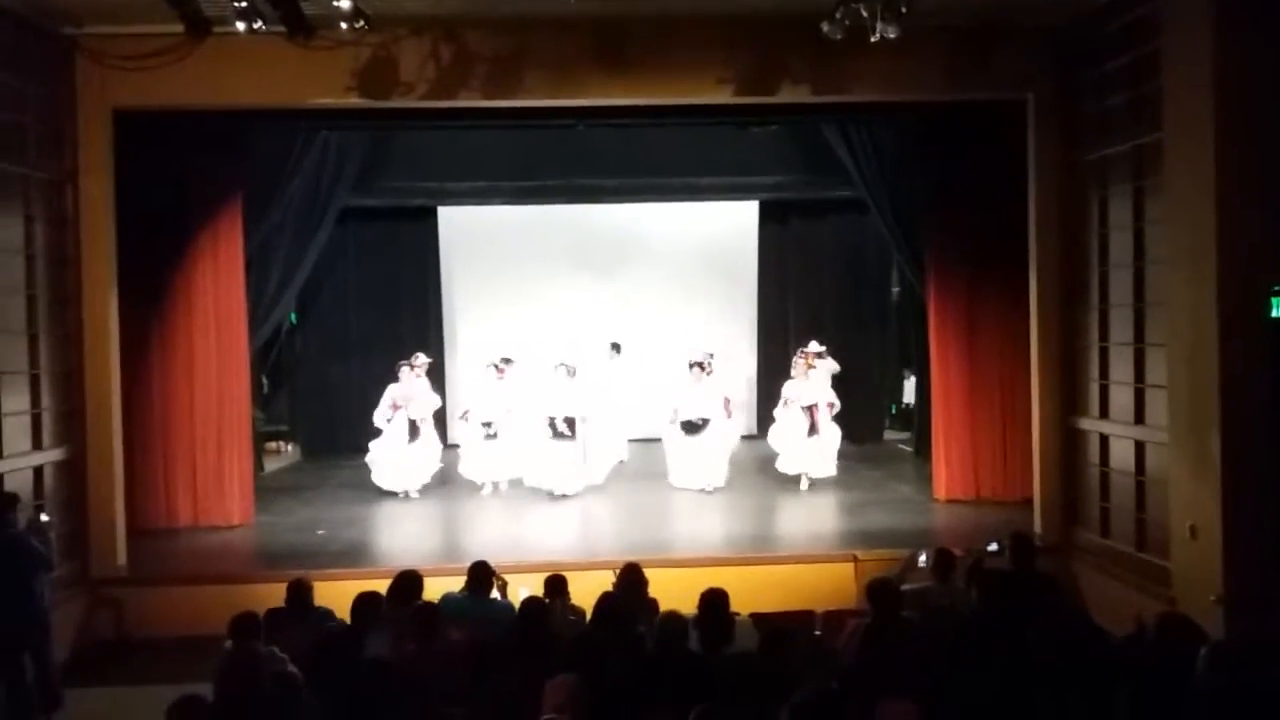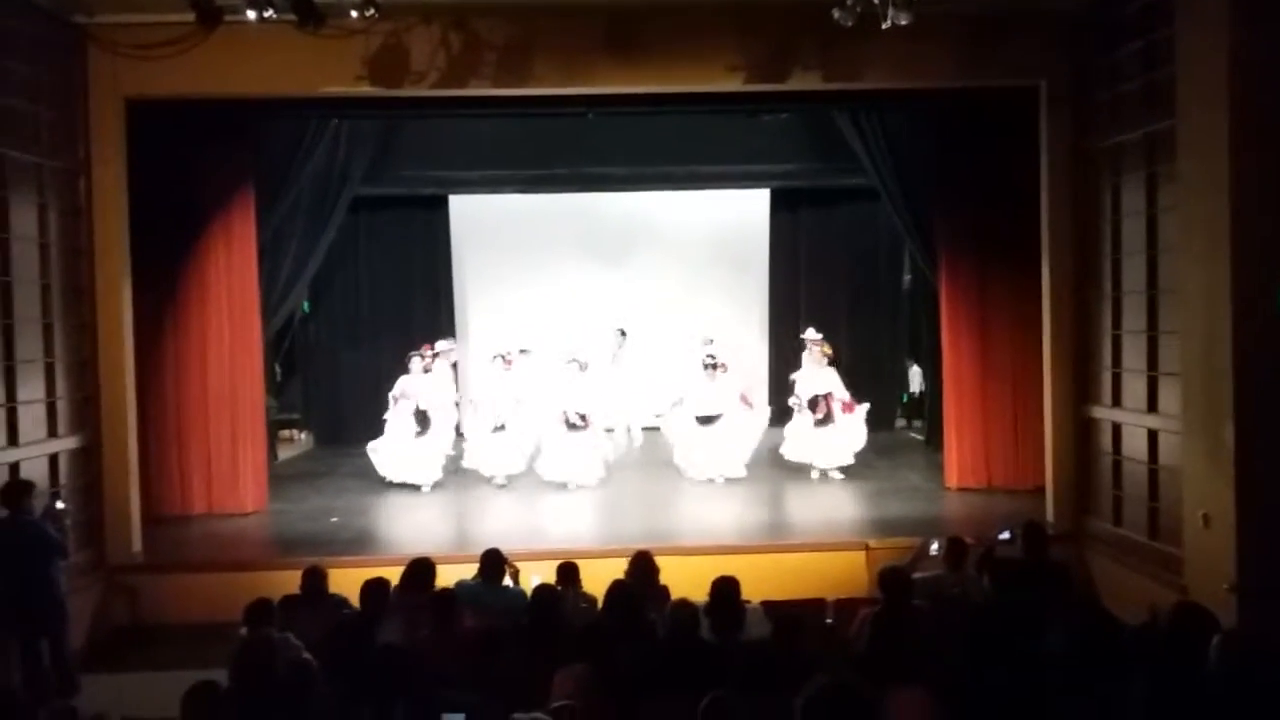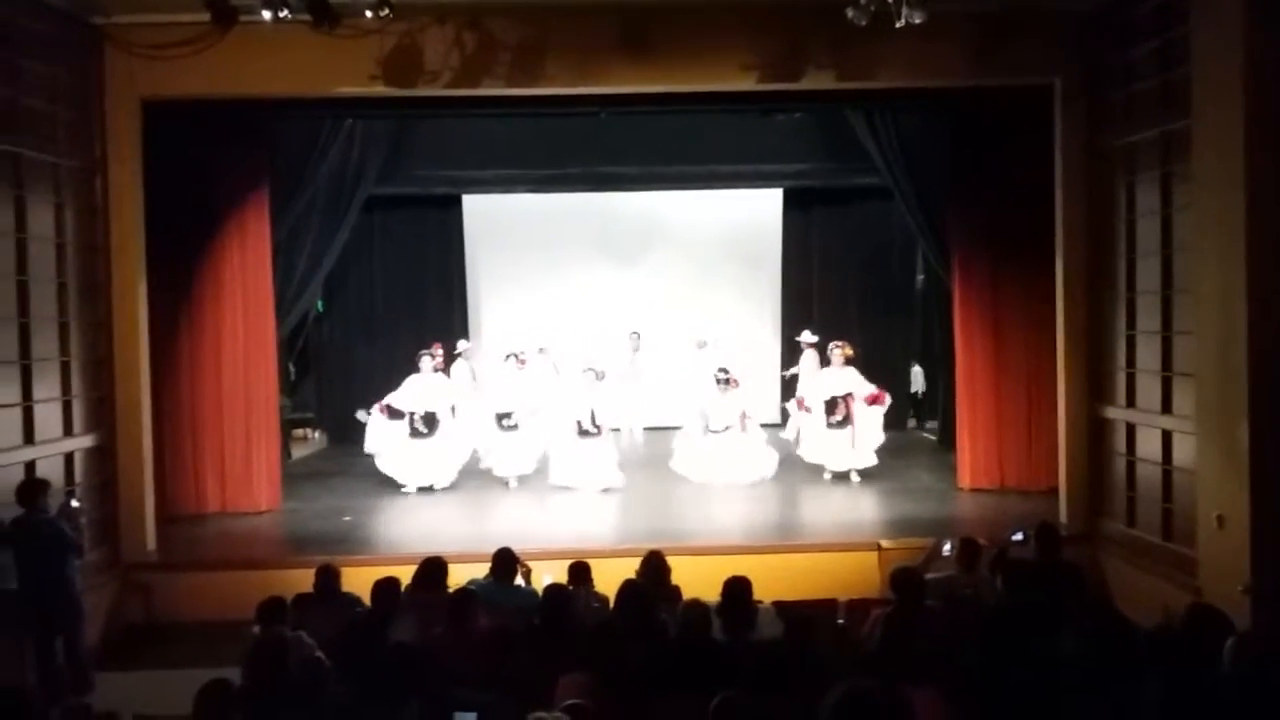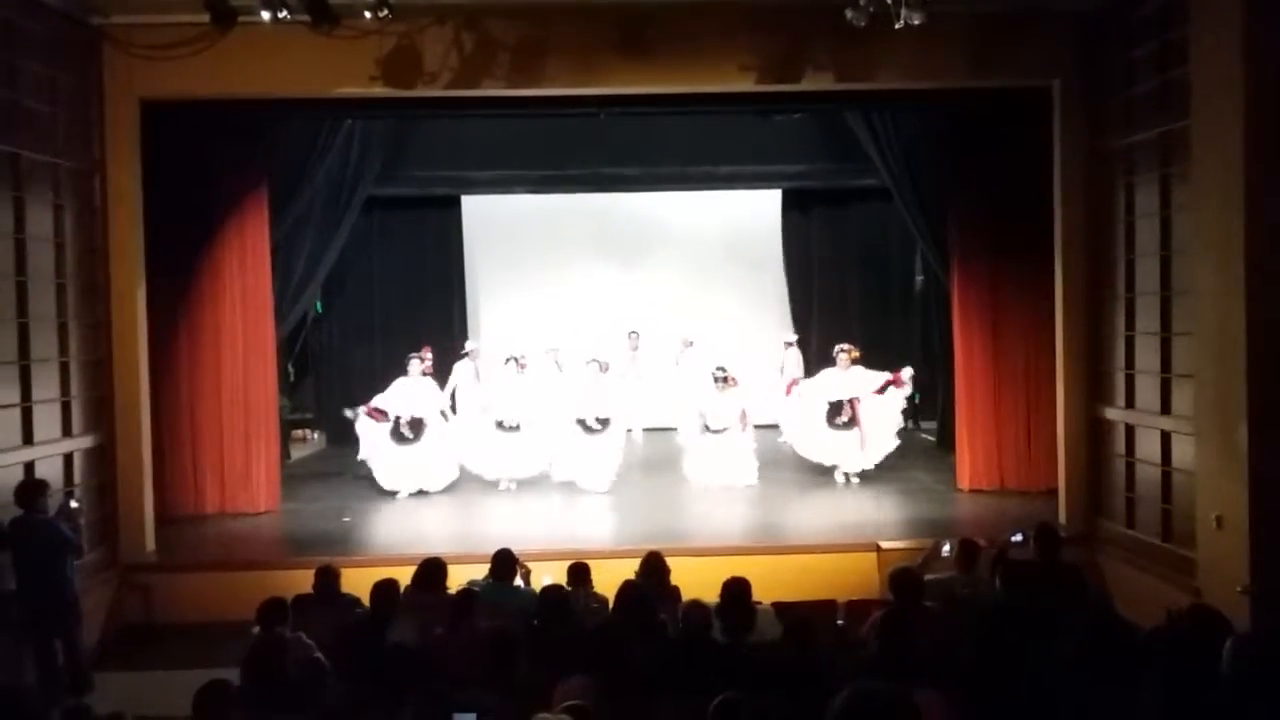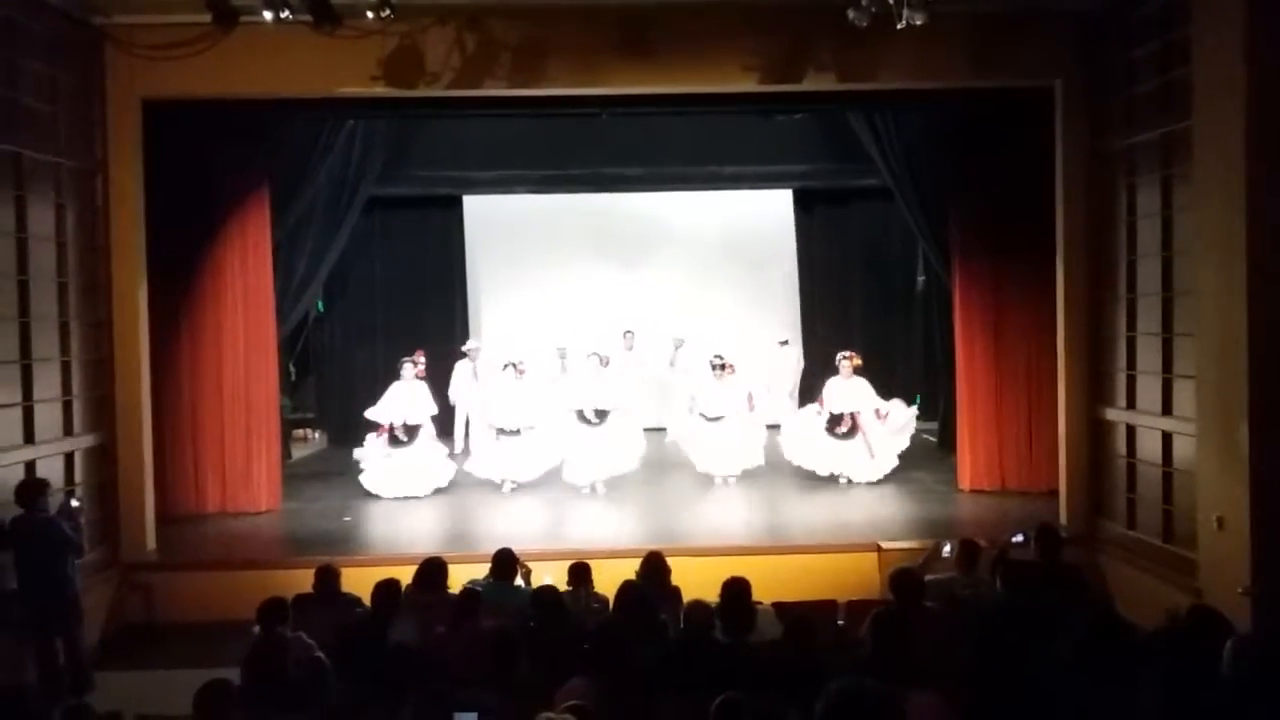
dt=0.3s
person 1, frame 1
right shoulder: (20, 540)
right elbow: (48, 564)
left wrist: (28, 533)
right wrist: (44, 537)
right hip: (30, 611)
right knee: (41, 658)
person 1, frame 2
right shoulder: (35, 527)
right elbow: (63, 552)
left wrist: (44, 519)
right wrist: (59, 524)
right hip: (46, 596)
left knee: (28, 647)
right knee: (58, 644)
left ankle: (37, 691)
right ankle: (65, 687)
person 1, frame 3
left shoulder: (15, 527)
right shoulder: (51, 525)
right elbow: (78, 550)
left wrist: (59, 518)
right wrist: (75, 522)
left hip: (32, 597)
right hip: (61, 595)
left knee: (43, 644)
right knee: (73, 641)
left ankle: (52, 689)
right ankle: (80, 685)
person 1, frame 4
left shoulder: (14, 527)
right shoulder: (50, 525)
right elbow: (78, 551)
left wrist: (58, 518)
right wrist: (74, 522)
left hip: (30, 597)
right hip: (60, 595)
left knee: (42, 645)
right knee: (72, 642)
left ankle: (51, 689)
right ankle: (79, 685)
person 1, frame 5
left shoulder: (15, 526)
right shoulder: (51, 524)
right elbow: (78, 550)
left wrist: (59, 517)
right wrist: (75, 521)
left hip: (32, 597)
right hip: (61, 595)
left knee: (43, 645)
right knee: (72, 641)
left ankle: (52, 689)
right ankle: (80, 685)
